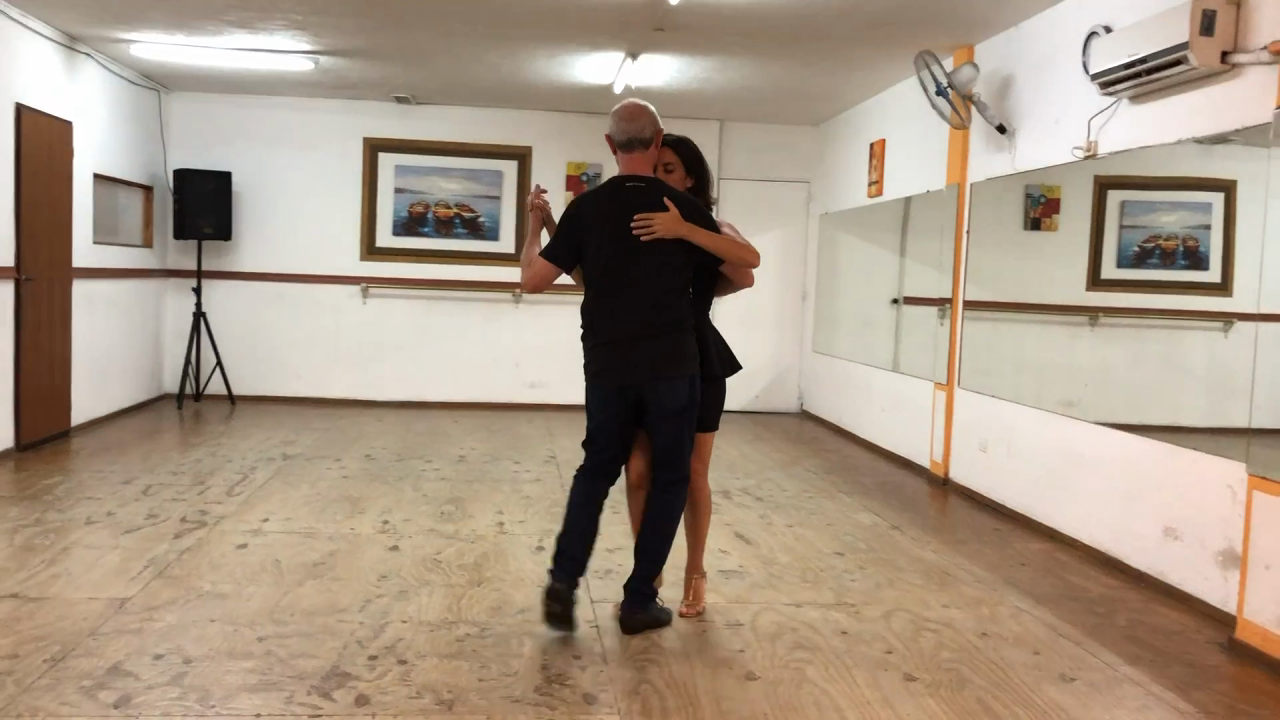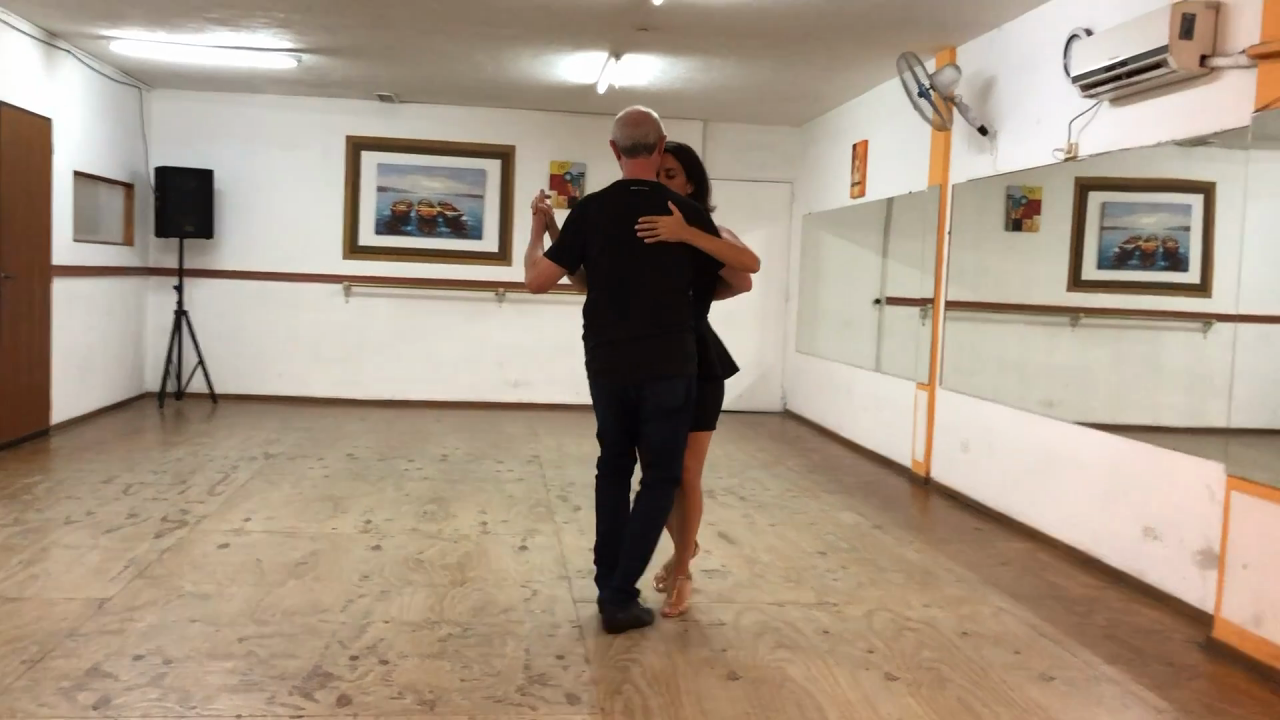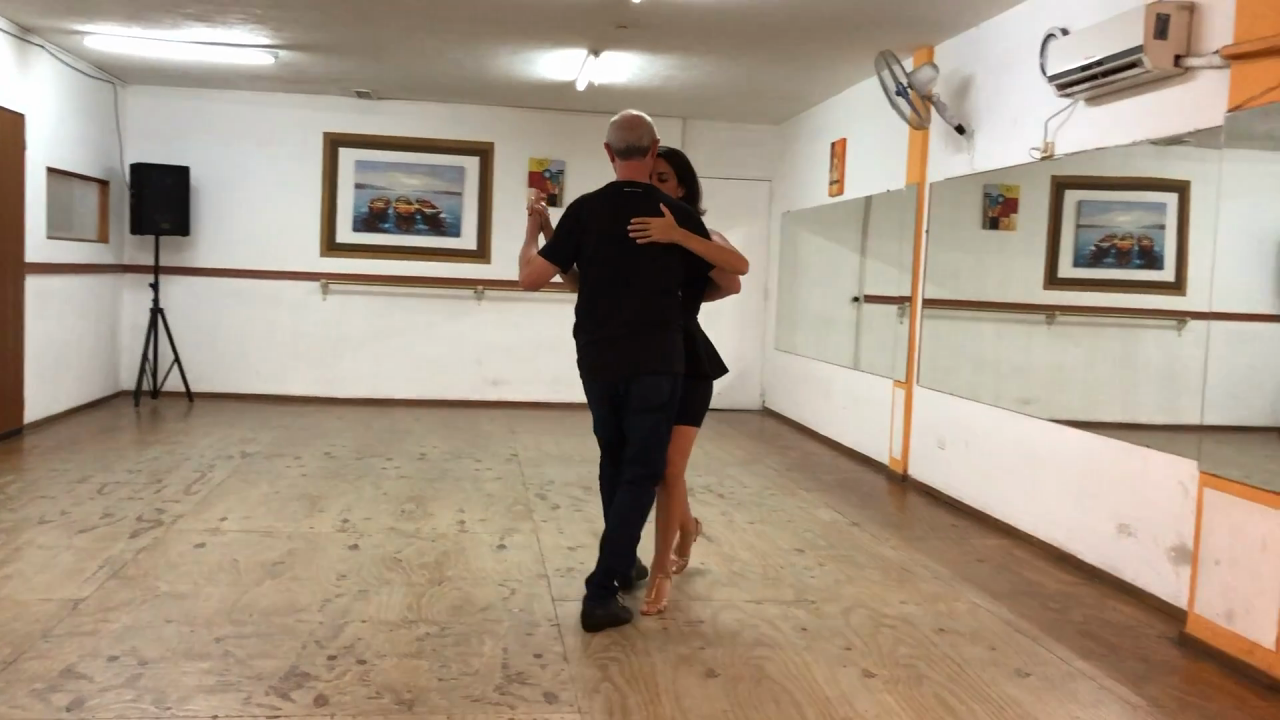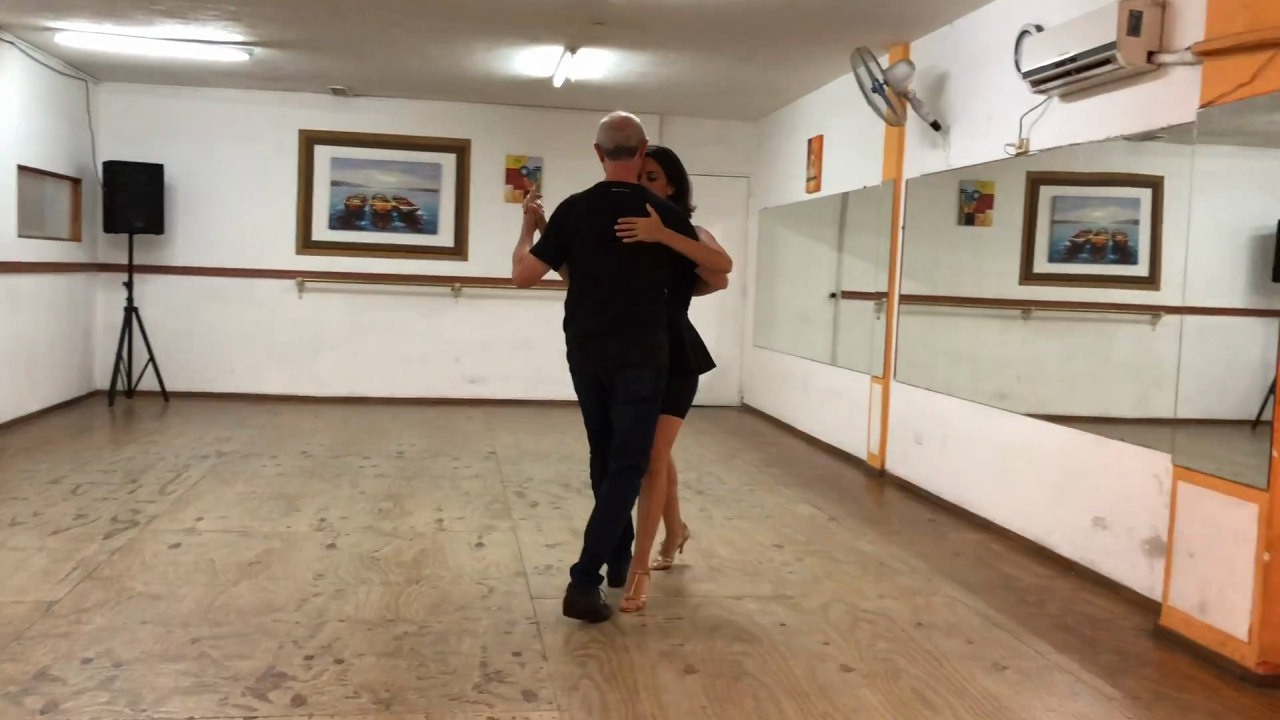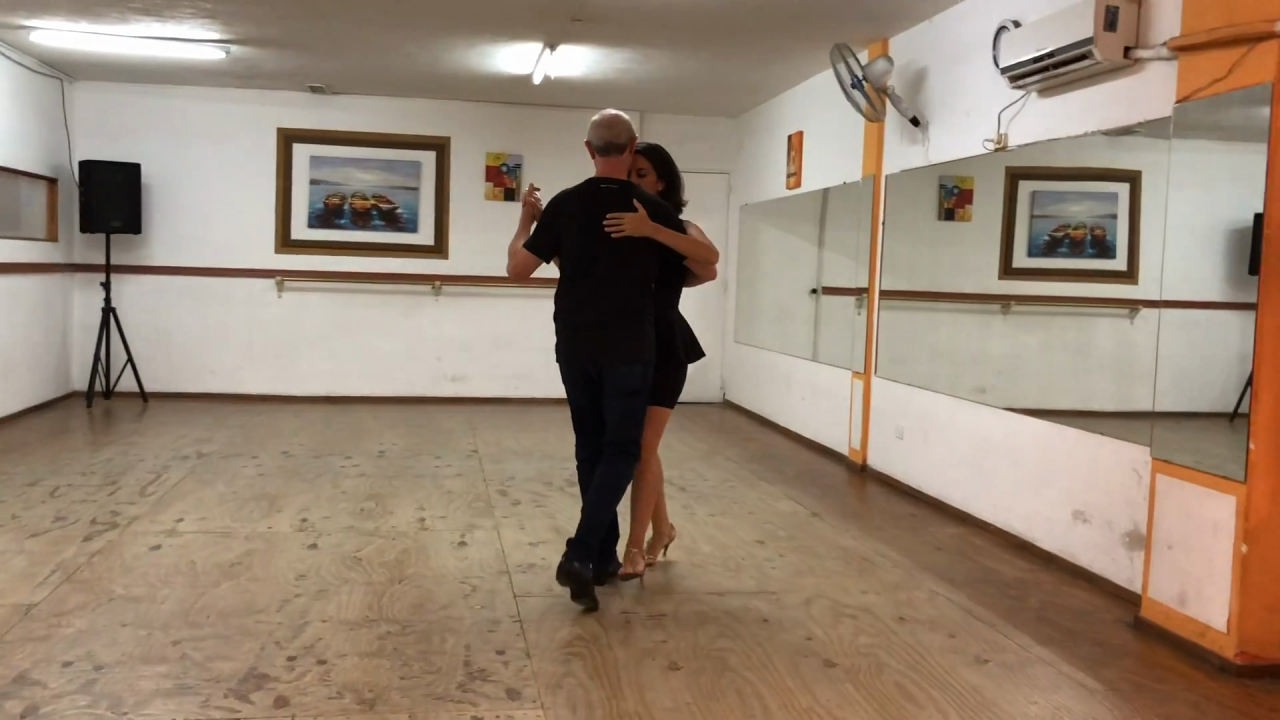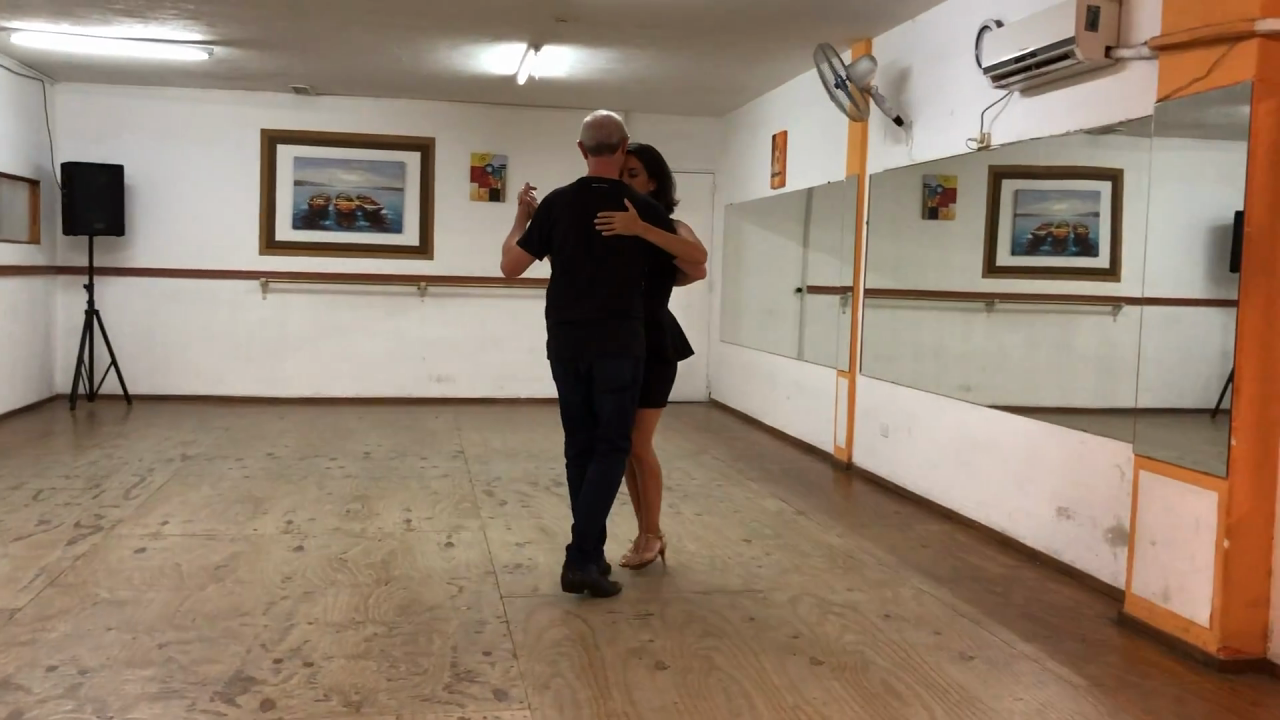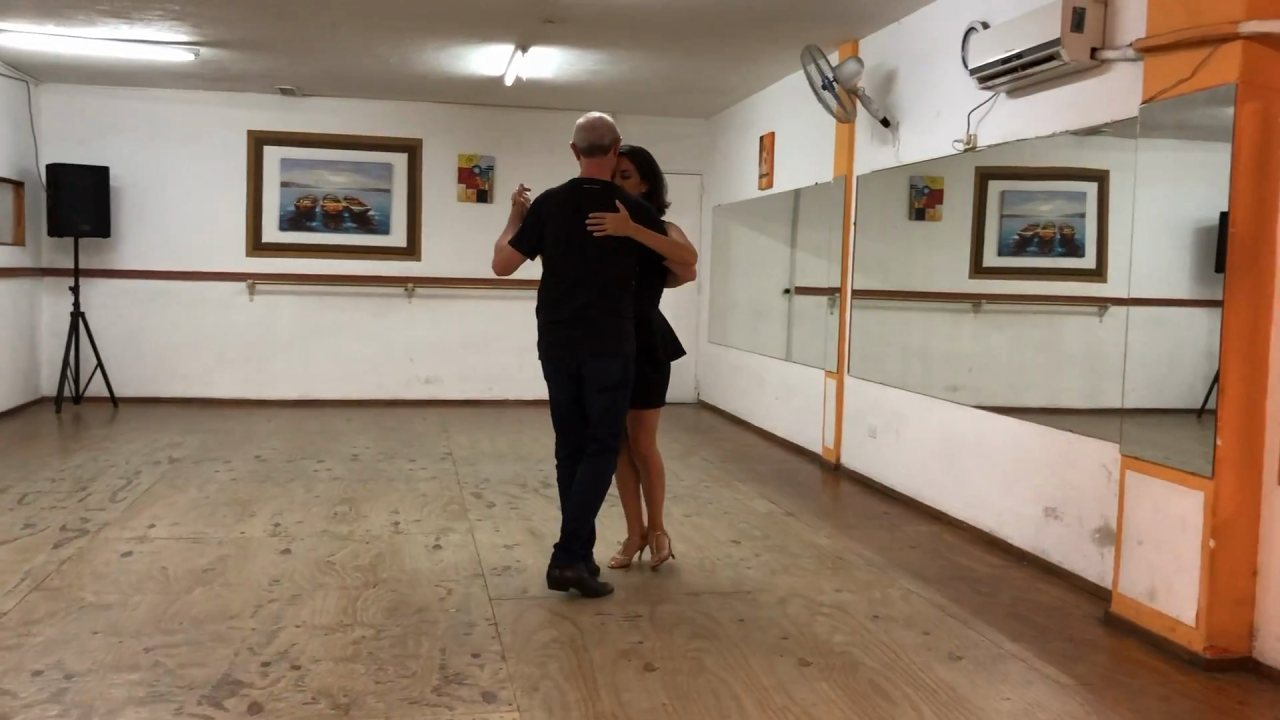
dt=0.2s
person 1, frame 1
left shoulder: (587, 207)
right shoulder: (686, 209)
left elbow: (533, 279)
left wrist: (534, 225)
left hip: (607, 367)
right hip: (670, 368)
left knee: (596, 470)
right knee: (670, 479)
left ankle: (563, 578)
right ankle: (638, 600)
person 1, frame 2
left shoulder: (590, 210)
right shoulder: (687, 214)
left elbow: (537, 280)
left wrist: (538, 229)
right wrist: (695, 289)
left hip: (607, 365)
right hip: (668, 368)
left knee: (613, 467)
right knee: (660, 477)
left ankle: (608, 580)
right ankle: (621, 597)
person 1, frame 3
left shoulder: (584, 211)
right shoulder: (679, 215)
left elbow: (531, 277)
left wrist: (533, 228)
right wrist: (687, 293)
left hip: (598, 361)
right hip: (656, 364)
left knee: (614, 463)
right knee: (640, 473)
left ankle: (622, 564)
right ankle: (600, 593)
person 1, frame 4
left shoulder: (574, 210)
right shoulder: (665, 214)
left elbow: (524, 274)
left wrist: (528, 227)
right wrist: (675, 288)
left hip: (587, 356)
right hip: (641, 358)
left knee: (604, 458)
right knee: (626, 465)
left ankle: (617, 556)
right ankle: (584, 581)
person 1, frame 5
left shoulder: (565, 205)
right shoulder: (654, 210)
left elbow: (518, 268)
left wrist: (526, 220)
right wrist: (665, 281)
left hip: (575, 349)
right hip: (628, 351)
left knee: (591, 450)
right knee: (619, 452)
left ankle: (603, 554)
right ankle: (581, 553)
person 1, frame 6
left shoulder: (557, 204)
right shoulder: (644, 209)
left elbow: (511, 266)
left wrist: (522, 217)
right wrist: (653, 277)
left hip: (566, 347)
right hip: (619, 348)
left knee: (580, 448)
right knee: (611, 448)
left ankle: (589, 554)
right ankle: (581, 558)
person 1, frame 7
left shoulder: (549, 204)
right shoulder: (635, 211)
left elbow: (502, 264)
left wrist: (515, 217)
right wrist: (644, 279)
left hip: (557, 346)
right hip: (609, 348)
left knee: (570, 448)
right knee: (601, 448)
left ankle: (578, 554)
right ankle: (568, 556)
person 2, frame 1
left shoulder: (710, 229)
right shoulder: (631, 231)
left elbow: (749, 263)
right wrist: (548, 221)
left hip: (697, 365)
left knee: (692, 476)
right knee: (639, 472)
left ankle: (695, 574)
person 2, frame 2
left shoulder: (710, 236)
right shoulder: (635, 235)
left elbow: (750, 266)
right elbow: (587, 280)
left wrist: (687, 233)
right wrist: (551, 226)
left hip: (696, 365)
left knee: (685, 473)
left ankle: (682, 573)
right ankle: (683, 544)
person 2, frame 3
left shoulder: (701, 238)
right shoulder: (625, 236)
left elbow: (739, 269)
right elbow: (579, 281)
left wrist: (676, 235)
right wrist: (546, 227)
left hip: (686, 363)
left knee: (668, 469)
left ankle: (660, 571)
right ankle: (686, 527)
person 2, frame 4
left shoulder: (688, 234)
right shoulder: (618, 234)
left elbow: (722, 268)
left wrist: (662, 235)
left hip: (675, 356)
left knee: (653, 457)
right knee: (654, 454)
left ankle: (639, 568)
right ankle: (675, 529)
person 2, frame 5
left shoulder: (670, 226)
right shoulder: (617, 227)
left elbow: (708, 262)
left wrist: (650, 228)
left hip: (664, 348)
left knee: (641, 446)
right knee: (636, 444)
left ankle: (635, 547)
right ankle: (660, 526)
person 2, frame 6
left shoulder: (669, 228)
right shoulder: (605, 227)
left elbow: (698, 259)
left wrist: (641, 228)
left hip: (653, 345)
left knee: (638, 443)
right knee: (625, 444)
left ankle: (651, 534)
right ankle: (649, 530)
person 2, frame 7
left shoulder: (660, 230)
right shoulder: (597, 227)
left elbow: (689, 262)
left wrist: (632, 230)
left hip: (645, 346)
left knee: (642, 443)
right knee: (617, 444)
left ankle: (657, 530)
right ankle: (635, 534)
